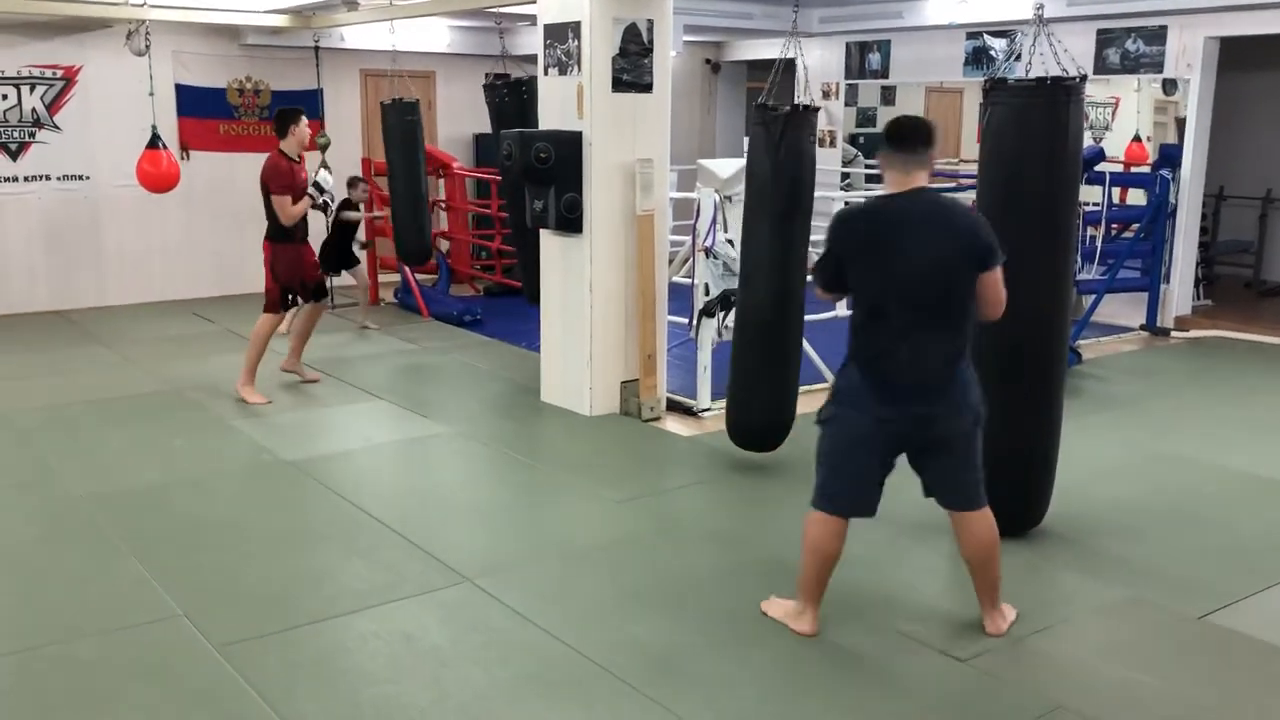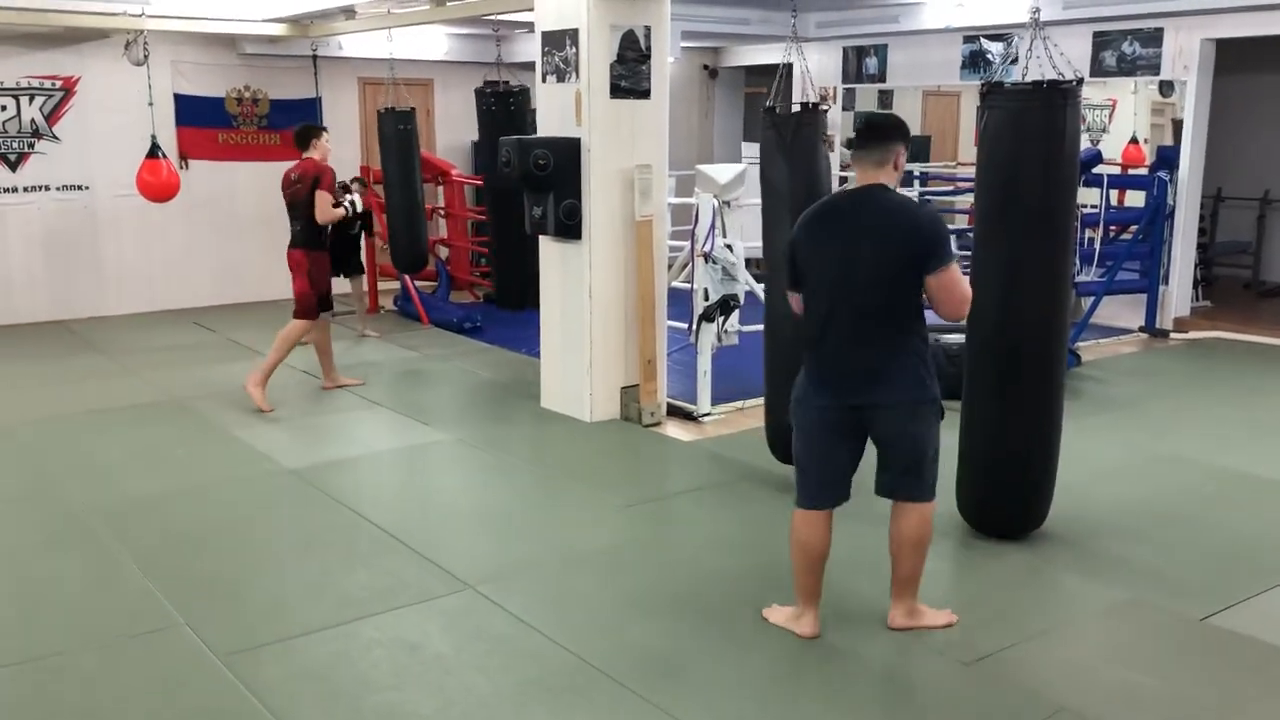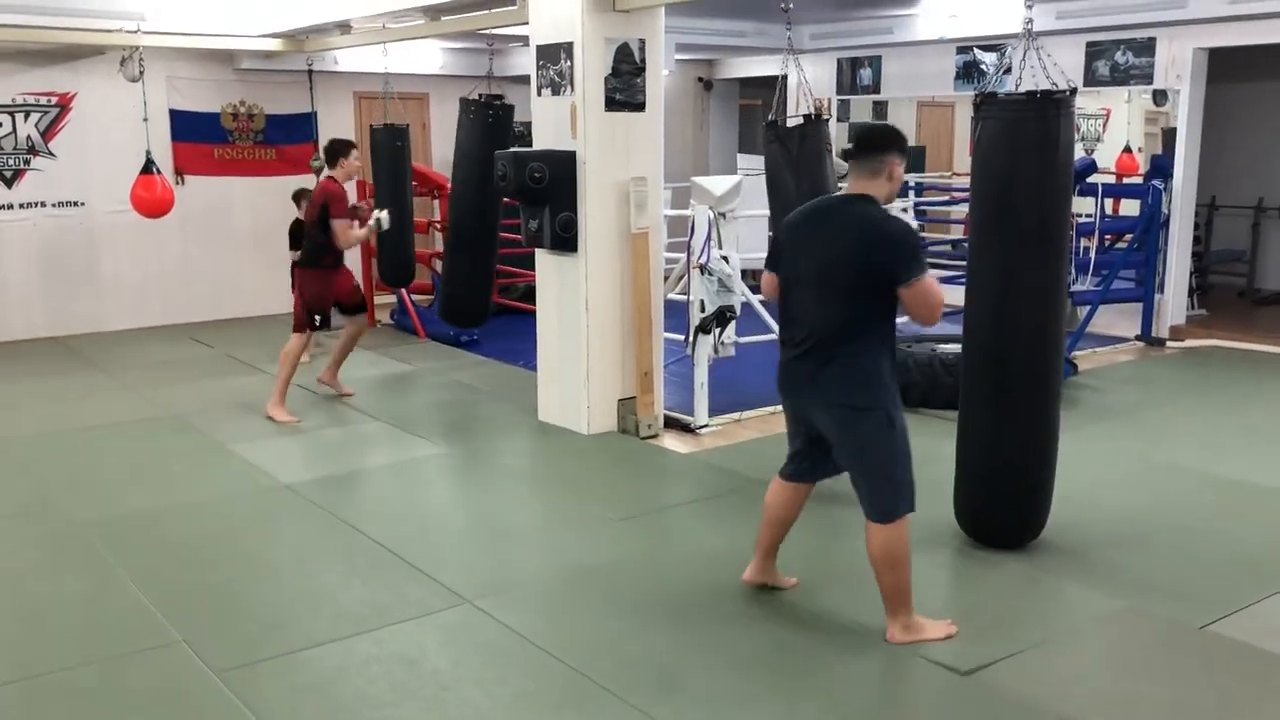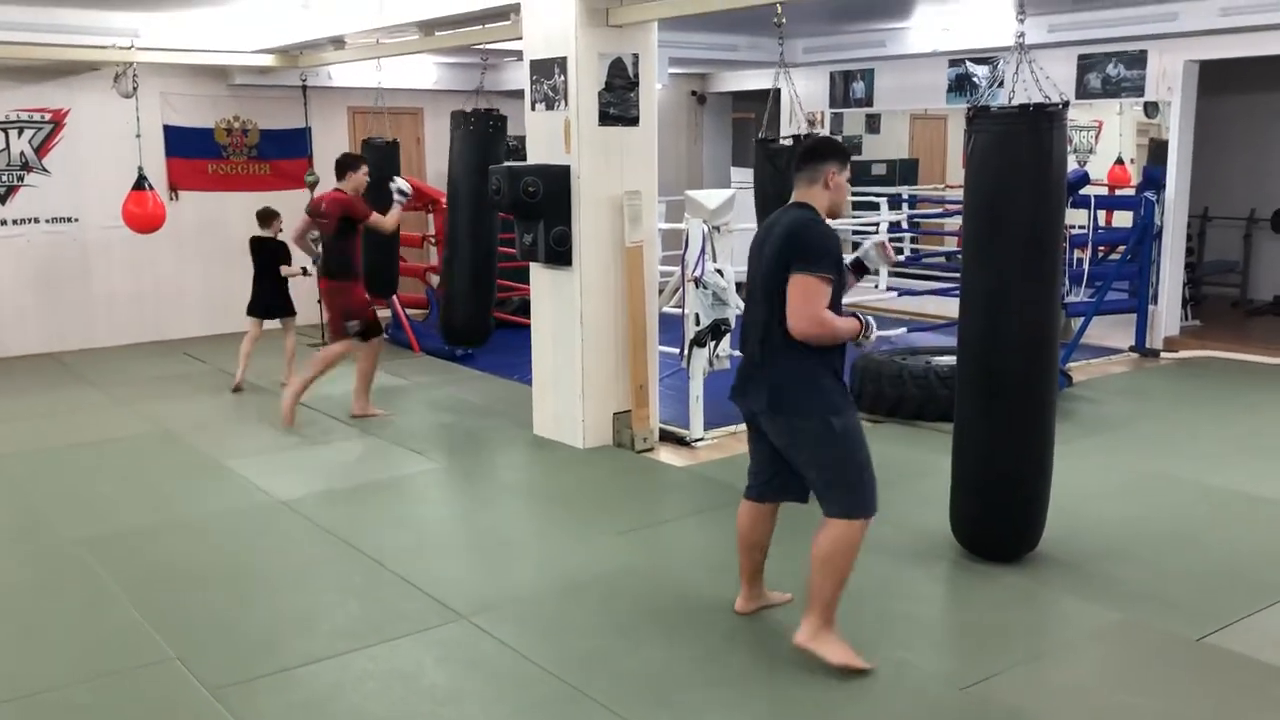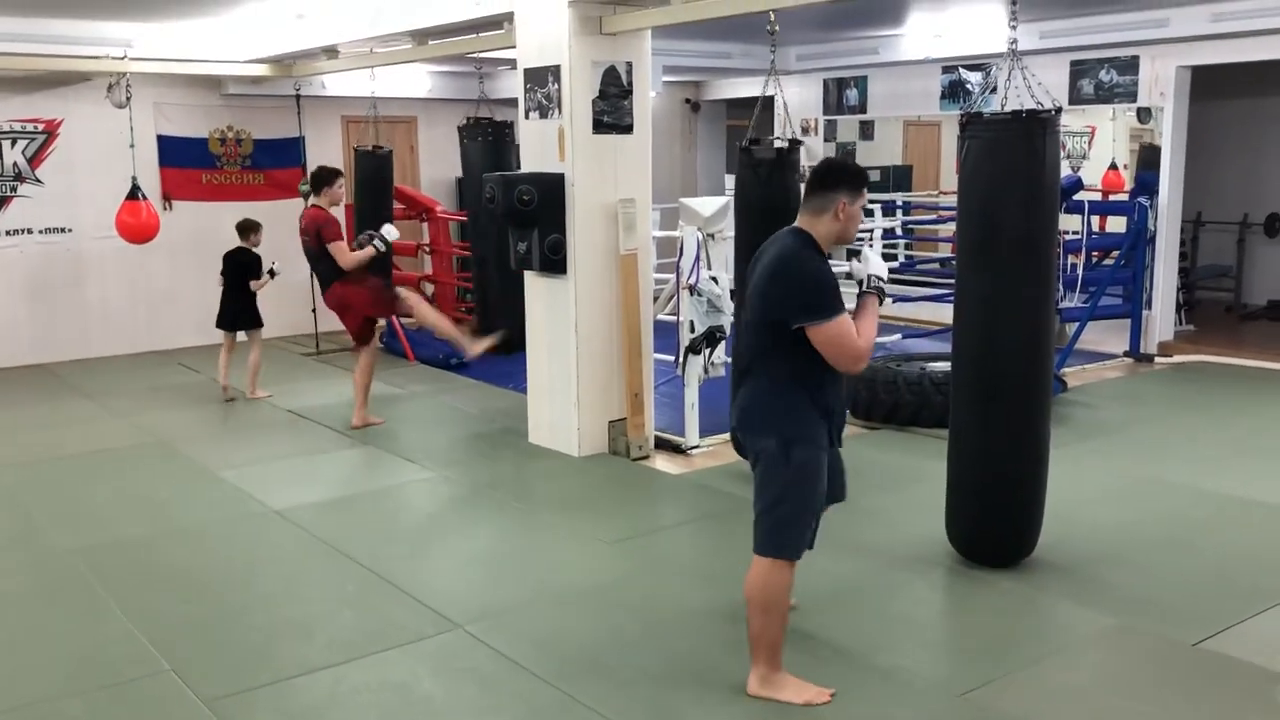
dt=0.4s
person 1, frame 1
left shoulder: (853, 224)
right shoulder: (970, 224)
left elbow: (827, 290)
right elbow: (992, 308)
left hip: (869, 393)
right hip: (949, 393)
left knee: (831, 504)
right knee: (969, 501)
left ankle: (804, 609)
right ankle: (993, 610)
person 1, frame 2
left shoulder: (811, 221)
right shoulder: (921, 222)
left elbow: (799, 303)
right elbow: (955, 310)
right wrist: (945, 259)
left hip: (825, 383)
right hip: (902, 384)
left knee: (814, 501)
right knee: (914, 495)
left ankle: (804, 612)
right ankle: (904, 606)
person 1, frame 3
left shoulder: (799, 221)
right shoulder: (890, 234)
left elbow: (771, 289)
right elbow: (929, 311)
right wrist: (912, 262)
left hip: (799, 377)
right hip: (858, 388)
left knee: (798, 469)
right knee: (888, 505)
left ankle: (760, 566)
right ankle: (902, 621)
person 1, frame 4
left shoulder: (774, 227)
right shoulder: (816, 235)
right elbow: (807, 322)
left wrist: (858, 265)
right wrist: (859, 327)
left hip: (760, 386)
right hip: (806, 393)
left knee: (763, 490)
right knee: (852, 506)
left ankle: (751, 591)
right ankle: (819, 628)
person 1, frame 5
left shoulder: (787, 245)
right shoulder: (807, 271)
right elbow: (852, 356)
right wrist: (873, 293)
left hip: (788, 408)
right hip: (785, 419)
left knee: (816, 496)
right knee: (779, 544)
left ankle: (769, 595)
right ankle: (765, 673)
person 2, frame 1
left shoulder: (297, 160)
right shoulder: (277, 165)
right elbow: (287, 217)
left wrist: (318, 200)
right wrist: (315, 192)
left hip: (299, 244)
right hip: (282, 247)
left knee: (316, 301)
right knee: (274, 313)
left ankle: (293, 360)
right ankle: (245, 382)
person 2, frame 2
left shoulder: (289, 175)
right shoulder: (323, 171)
right elbow: (323, 216)
left wrist: (336, 204)
right wrist: (348, 208)
left hip: (301, 249)
right hip: (311, 253)
left knee: (321, 314)
right knee: (305, 319)
left ankle: (330, 376)
right ankle: (258, 379)
person 2, frame 3
left shoulder: (330, 187)
right shoulder: (334, 192)
right elbow: (346, 241)
right wrist: (372, 227)
left hip: (332, 267)
right hip: (313, 271)
left knee: (361, 318)
right knee: (303, 335)
left ankle: (330, 374)
right ankle: (276, 403)
person 2, frame 4
left shoulder: (322, 201)
right shoulder: (350, 202)
left elbow: (299, 237)
right elbow: (388, 226)
left wrist: (318, 255)
right wrist: (400, 198)
left hip: (333, 280)
right hip: (342, 283)
left knee: (372, 340)
right knee: (343, 345)
left ankle: (362, 404)
right ankle: (295, 390)
person 2, frame 5
left shoulder: (306, 217)
right shoulder: (326, 220)
right elbow: (347, 263)
left wrist: (364, 243)
right wrist: (379, 244)
left hip: (334, 294)
right hip: (347, 288)
left knee: (366, 350)
right knee: (411, 300)
left ankle: (359, 415)
right ankle: (468, 345)
